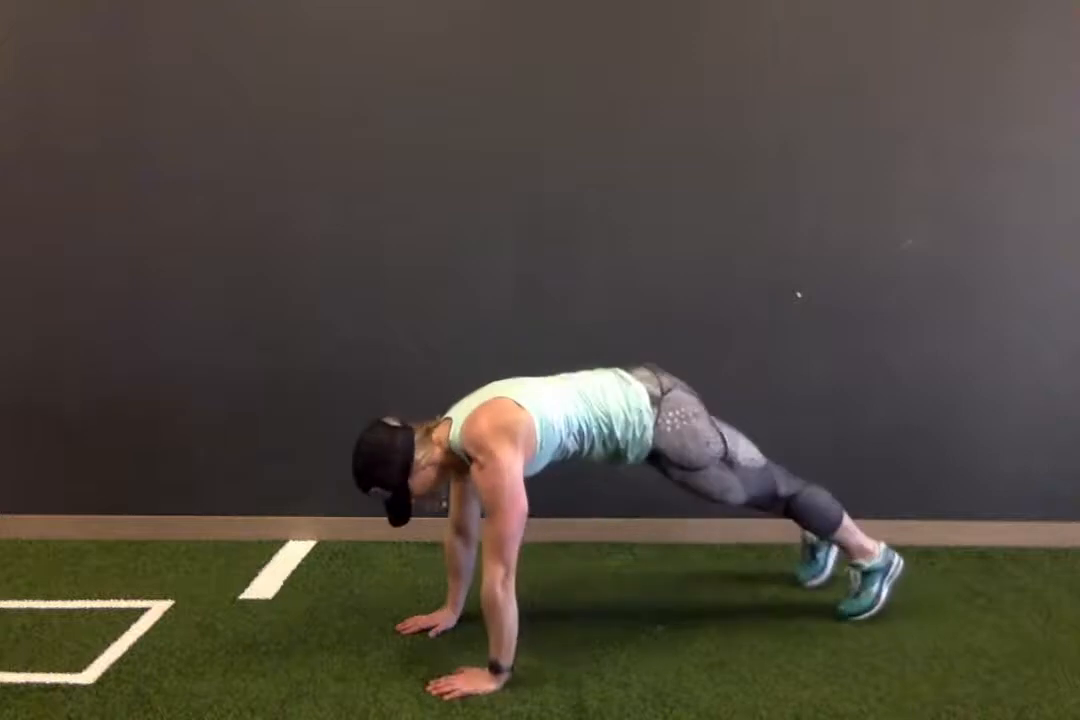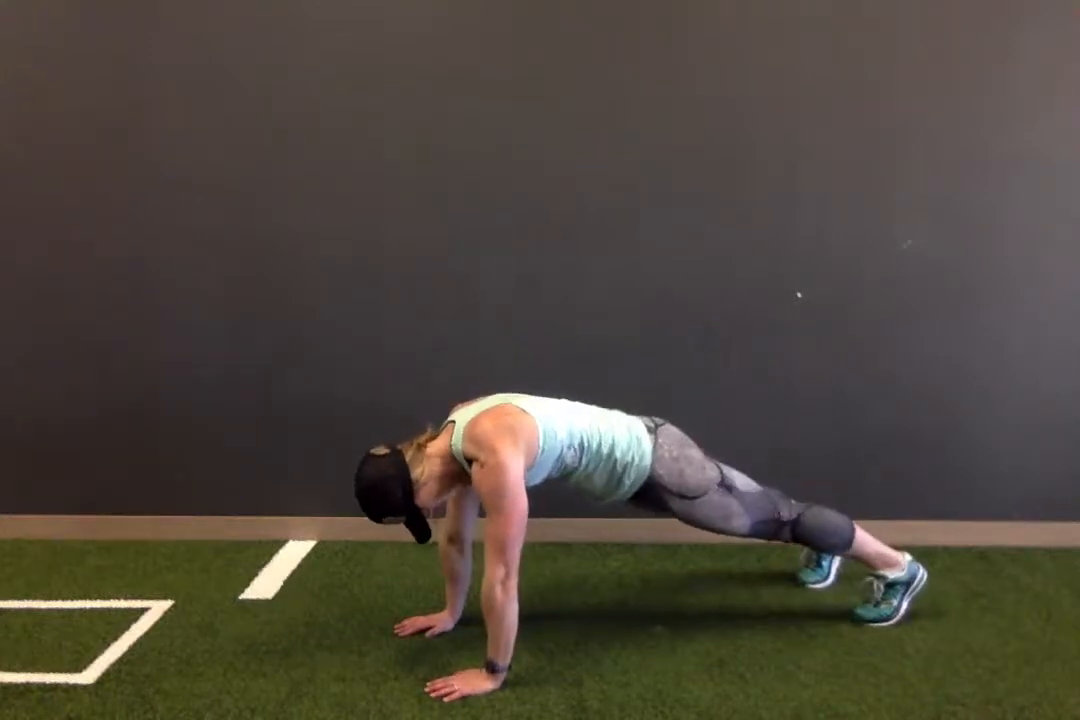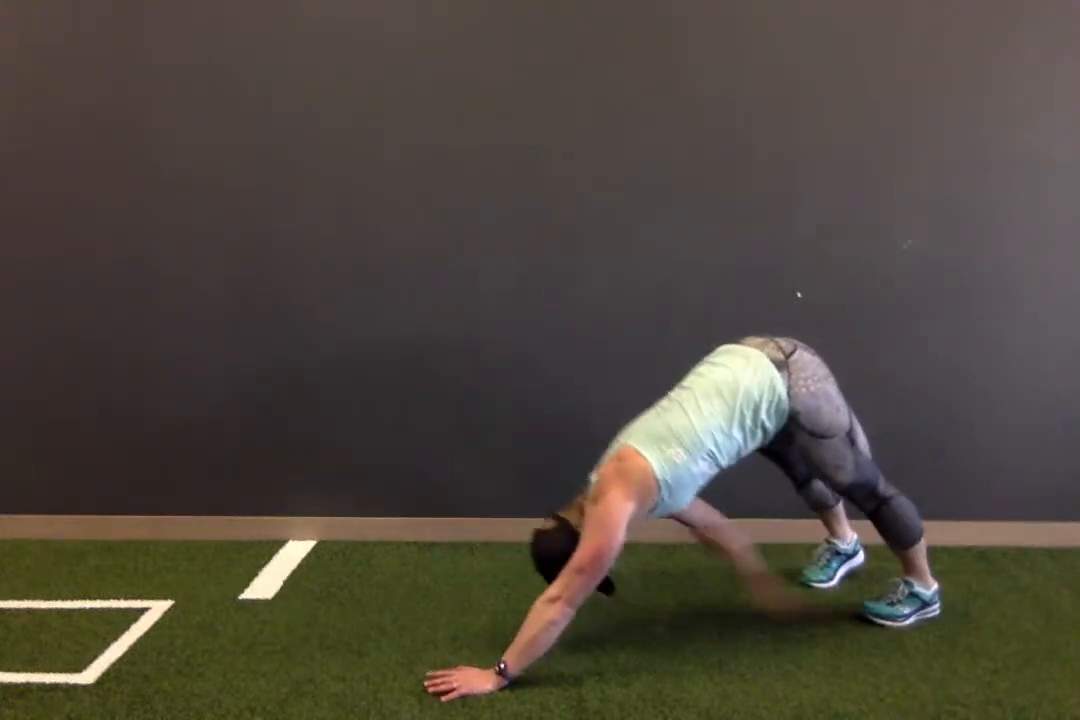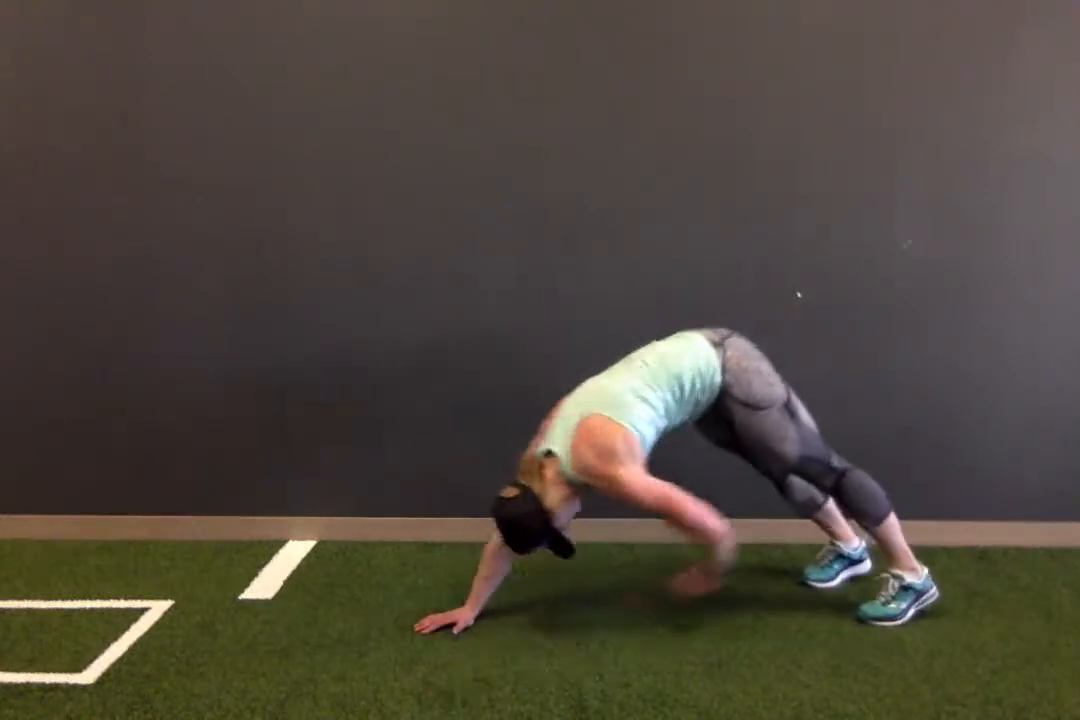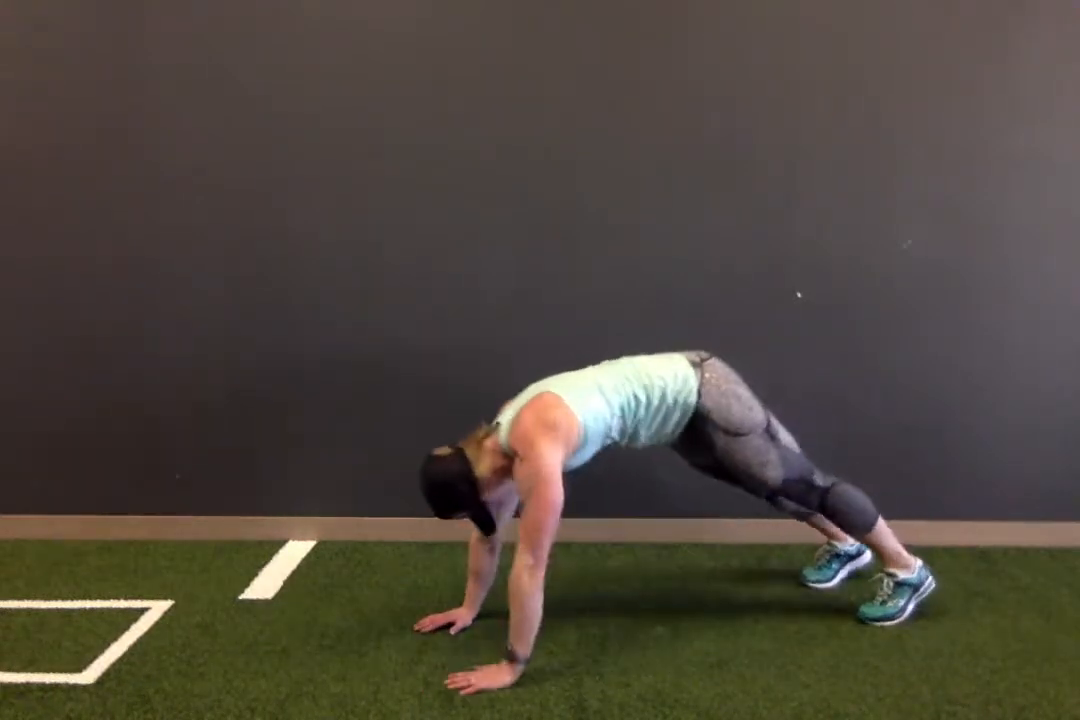
dt=1s
person 1, frame 1
left shoulder: (490, 451)
right shoulder: (454, 434)
left elbow: (500, 571)
right elbow: (462, 530)
left wrist: (496, 673)
right wrist: (451, 610)
left hip: (656, 418)
right hip: (634, 391)
left knee: (765, 487)
right knee: (748, 481)
left ankle: (873, 559)
right ankle: (817, 537)
person 1, frame 2
left shoulder: (492, 454)
right shoulder: (453, 439)
left elbow: (502, 573)
right elbow: (455, 537)
left wrist: (493, 672)
right wrist: (451, 612)
left hip: (648, 459)
right hip: (629, 454)
left knee: (766, 514)
right knee: (749, 505)
left ankle: (897, 568)
right ankle: (822, 547)
person 1, frame 3
left shoulder: (615, 501)
right shoulder: (619, 483)
left elbow: (561, 600)
right elbow: (706, 521)
left wrist: (497, 675)
right wrist: (757, 575)
left hip: (790, 384)
right hip: (753, 365)
left knee: (863, 487)
right knee: (798, 464)
left ankle: (922, 588)
right ankle: (843, 545)
person 1, frame 4
left shoulder: (610, 471)
right shoulder: (541, 456)
left elbow: (715, 530)
right elbow: (507, 535)
left wrist: (707, 576)
right wrist: (471, 608)
left hip: (722, 367)
right hip: (696, 363)
left knee: (820, 464)
right knee: (773, 463)
left ankle: (911, 576)
right ankle: (847, 546)
person 1, frame 5
left shoulder: (534, 447)
right shoulder: (496, 440)
left elbow: (530, 563)
right elbow: (486, 533)
left wrist: (511, 665)
right wrist: (468, 608)
left hip: (699, 393)
right hip: (678, 391)
left knee: (802, 481)
right knee: (758, 479)
left ankle: (907, 570)
right ankle: (845, 544)
